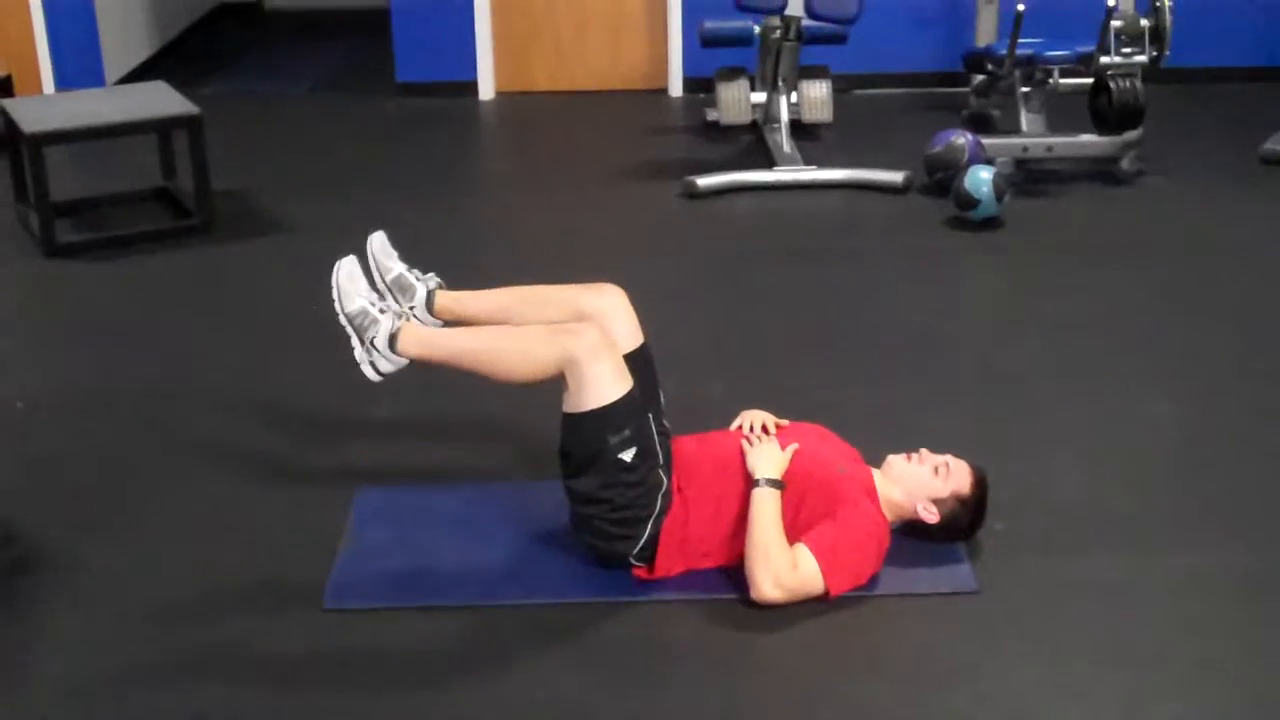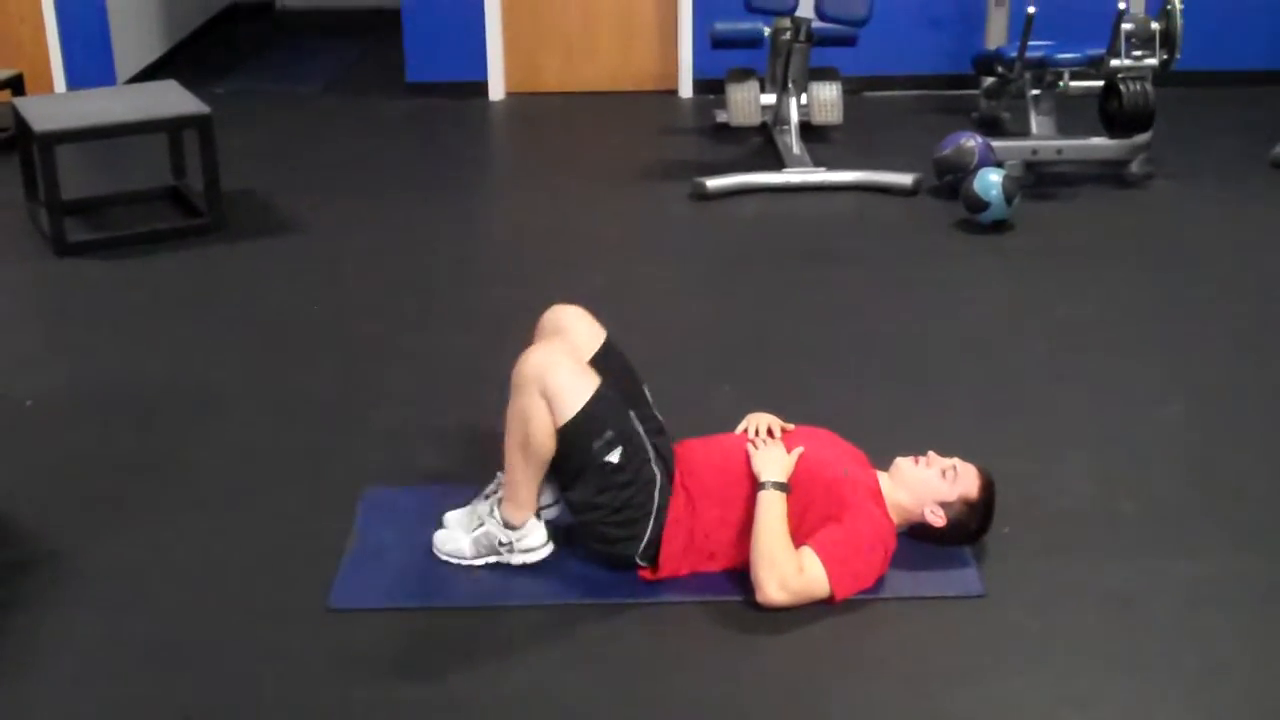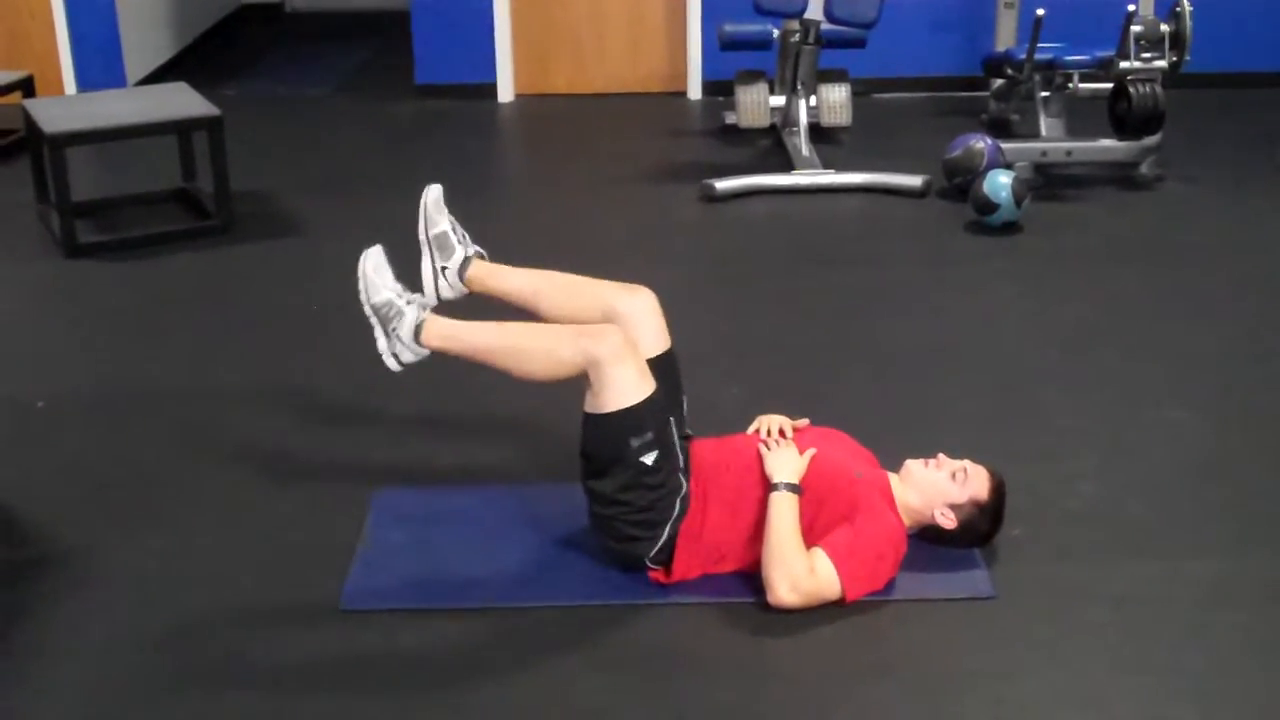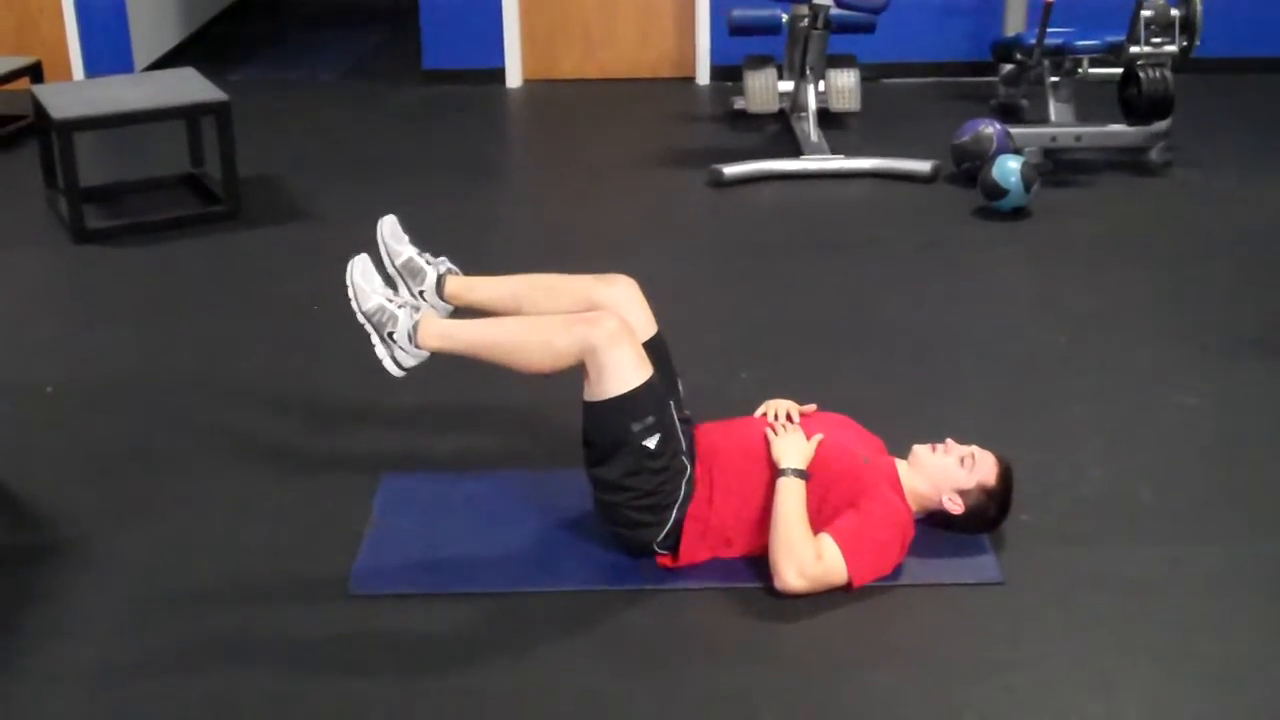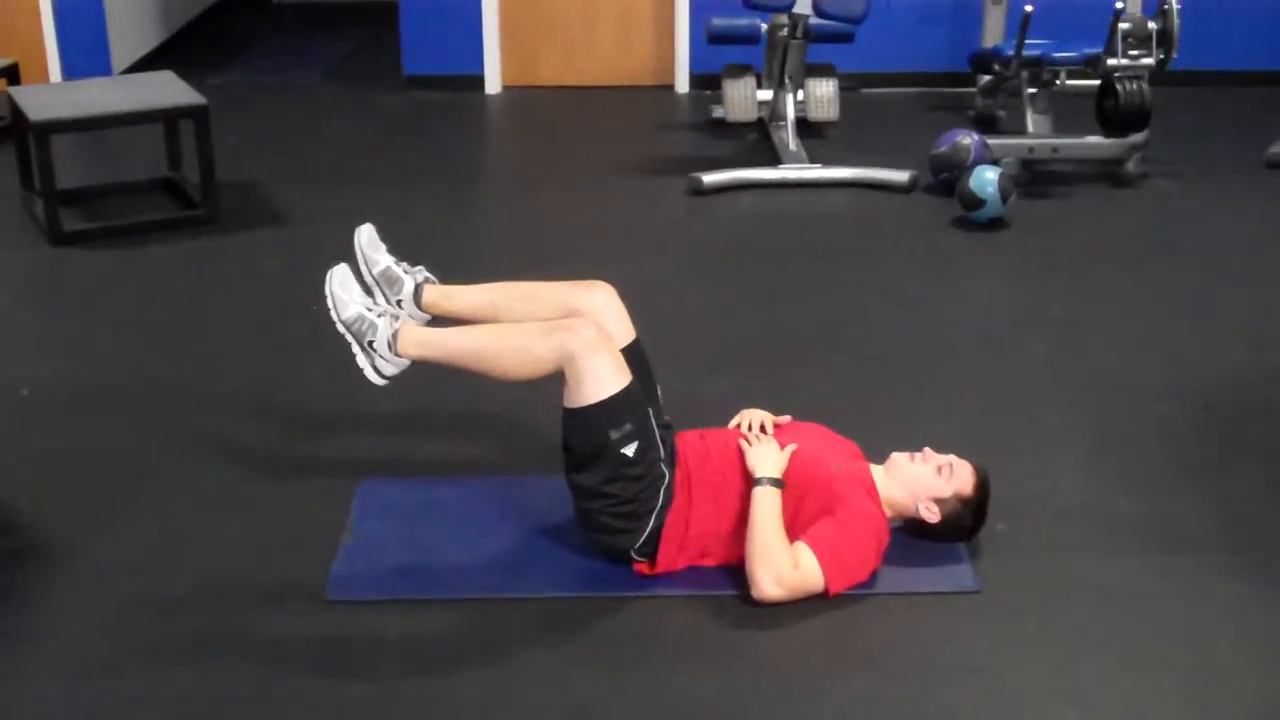
dt=1s
person 1, frame 1
left shoulder: (862, 529)
right shoulder: (849, 467)
left elbow: (769, 584)
left wrist: (766, 479)
right wrist: (758, 422)
left hip: (639, 520)
right hip: (662, 462)
left knee: (583, 344)
right knee: (604, 302)
left ankle: (396, 342)
right ankle: (429, 303)
person 1, frame 2
left shoulder: (869, 531)
right shoulder: (855, 466)
left elbow: (775, 587)
left wrist: (773, 481)
right wrist: (765, 425)
left hip: (645, 520)
right hip: (666, 467)
left knee: (539, 367)
right knee: (563, 322)
left ankle: (514, 528)
right ankle: (533, 484)
person 1, frame 3
left shoulder: (879, 538)
right shoulder: (866, 474)
left elbow: (786, 589)
left wrist: (784, 484)
right wrist: (775, 427)
left hip: (655, 525)
right hip: (680, 467)
left knee: (606, 344)
right knee: (634, 304)
left ankle: (418, 331)
right ankle: (464, 271)
person 1, frame 4
left shoulder: (886, 521)
right shoulder: (873, 457)
left elbow: (793, 574)
left wrist: (792, 468)
right wrist: (781, 410)
left hip: (664, 507)
right hip: (685, 449)
left knee: (602, 331)
right knee: (615, 291)
left ankle: (415, 335)
right ankle: (442, 288)
person 1, frame 5
left shoulder: (861, 527)
right shoulder: (849, 461)
left elbow: (770, 582)
left wrist: (767, 477)
right wrist: (759, 419)
left hip: (642, 514)
right hip: (665, 457)
left knee: (580, 338)
right knee: (593, 298)
left ankle: (393, 343)
right ankle: (419, 297)
